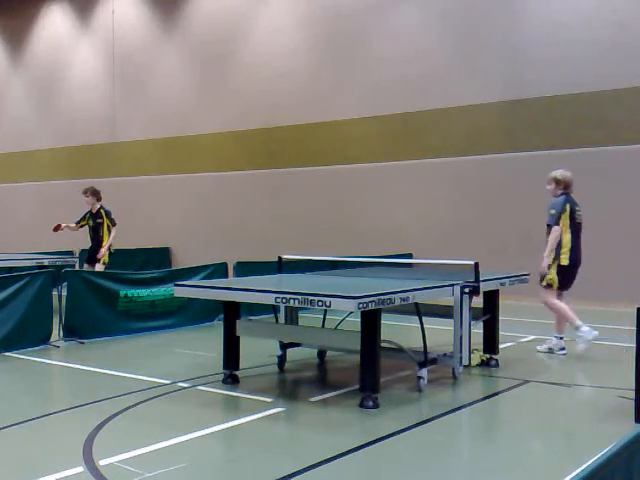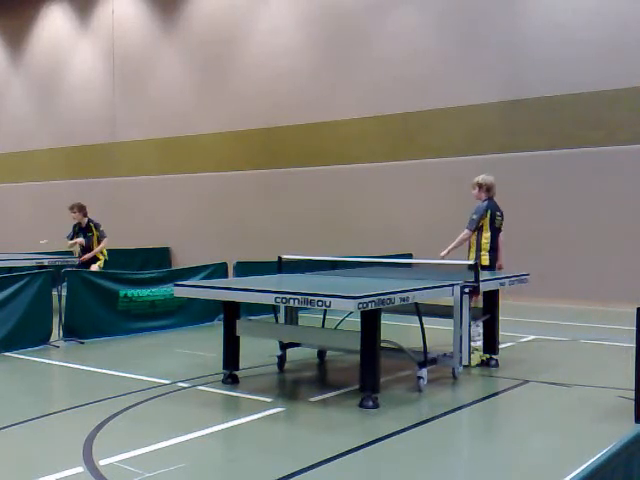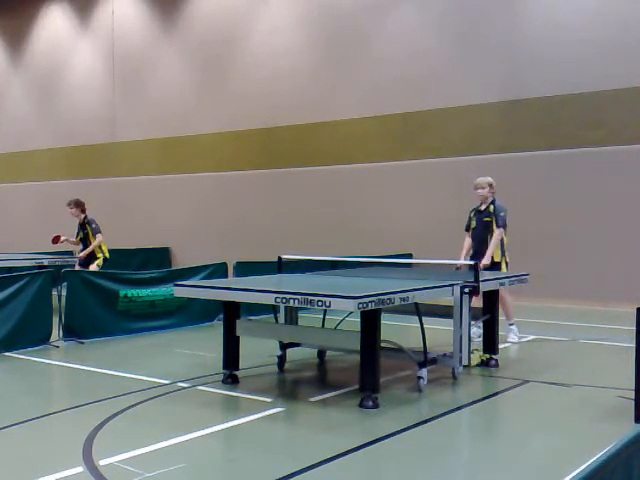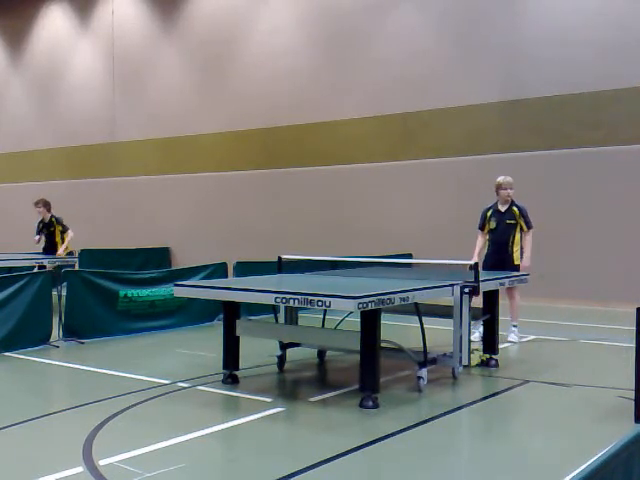
dt=1s
person 1, frame 1
left shoulder: (558, 202)
right shoulder: (574, 205)
left elbow: (556, 232)
left wrist: (545, 258)
left hip: (561, 258)
right hip: (572, 259)
left knee: (547, 297)
right knee: (557, 298)
left ankle: (582, 329)
right ankle: (557, 342)
person 1, frame 2
left shoulder: (482, 208)
right shoulder: (497, 209)
left elbow: (467, 233)
right elbow: (498, 236)
left wrist: (447, 251)
right wrist: (499, 259)
left hip: (481, 258)
right hip: (490, 258)
left knee: (487, 298)
right knee: (474, 294)
left ankle: (490, 339)
right ankle: (477, 331)
person 1, frame 3
left shoulder: (498, 208)
right shoulder: (474, 212)
left elbow: (499, 233)
right elbow: (469, 237)
left wrist: (488, 257)
right wrist: (462, 258)
left hip: (495, 258)
right hip: (477, 258)
left knee: (500, 291)
left ankle: (512, 327)
right ankle: (477, 327)
person 1, frame 4
left shoulder: (519, 210)
right shoulder: (488, 211)
left elbow: (527, 234)
right elbow: (482, 235)
left wrist: (526, 257)
right wrist: (475, 256)
left hip: (512, 259)
right hip: (491, 258)
left knee: (512, 290)
left ankle: (514, 328)
right ankle: (481, 326)
